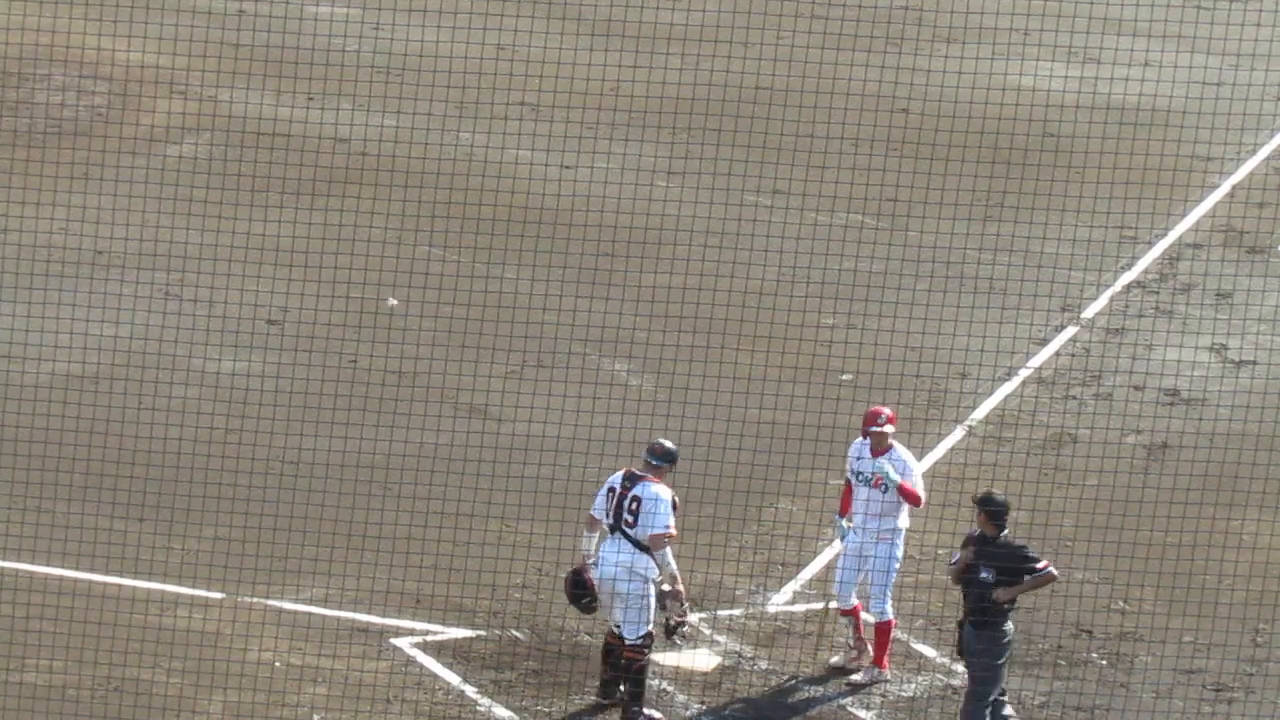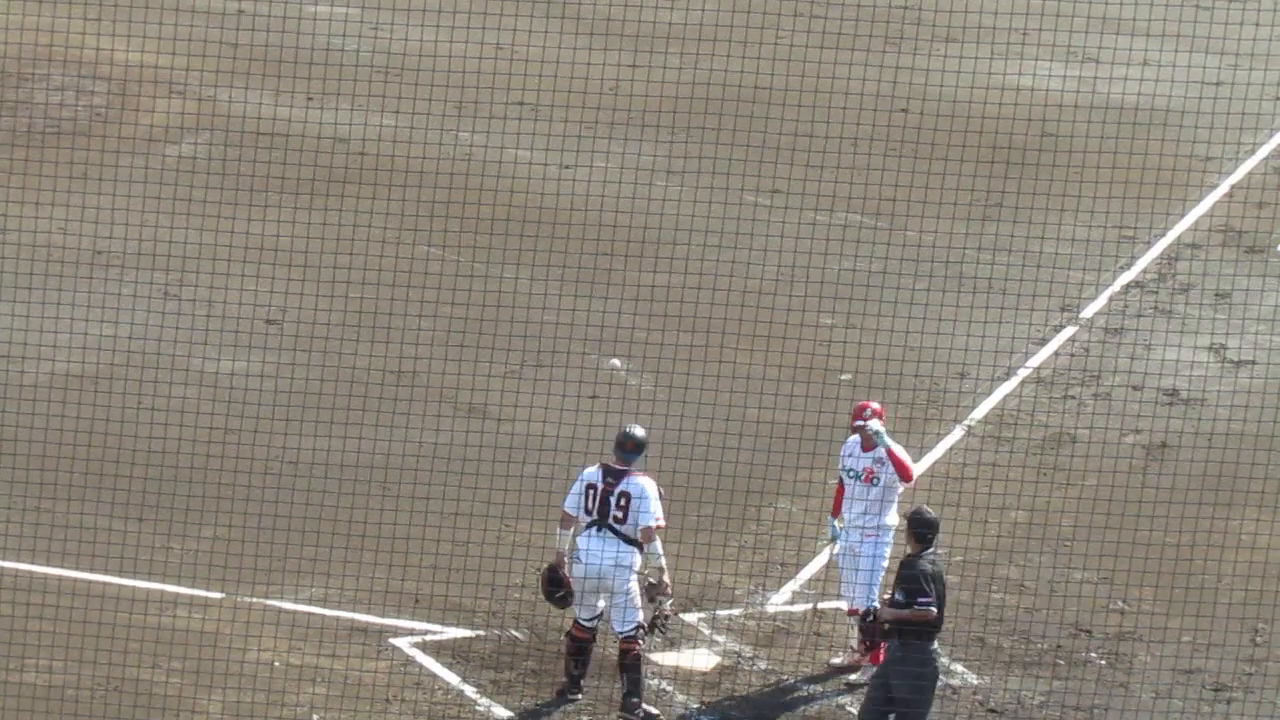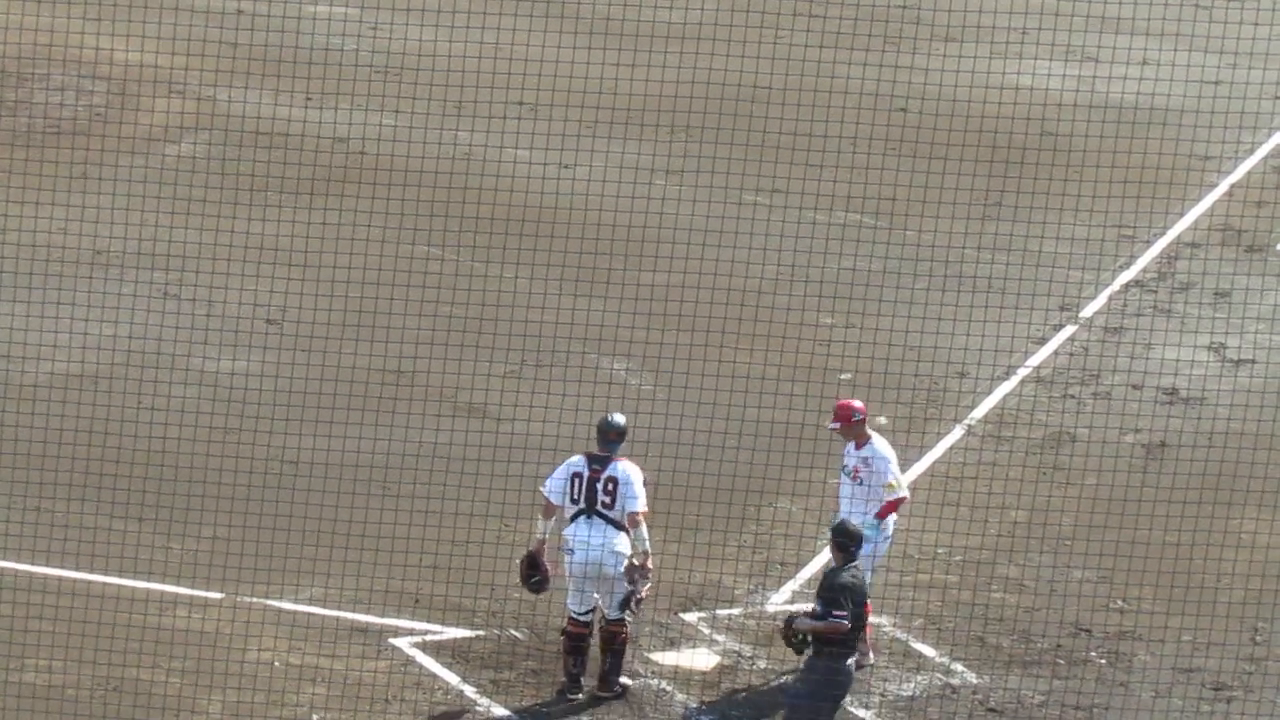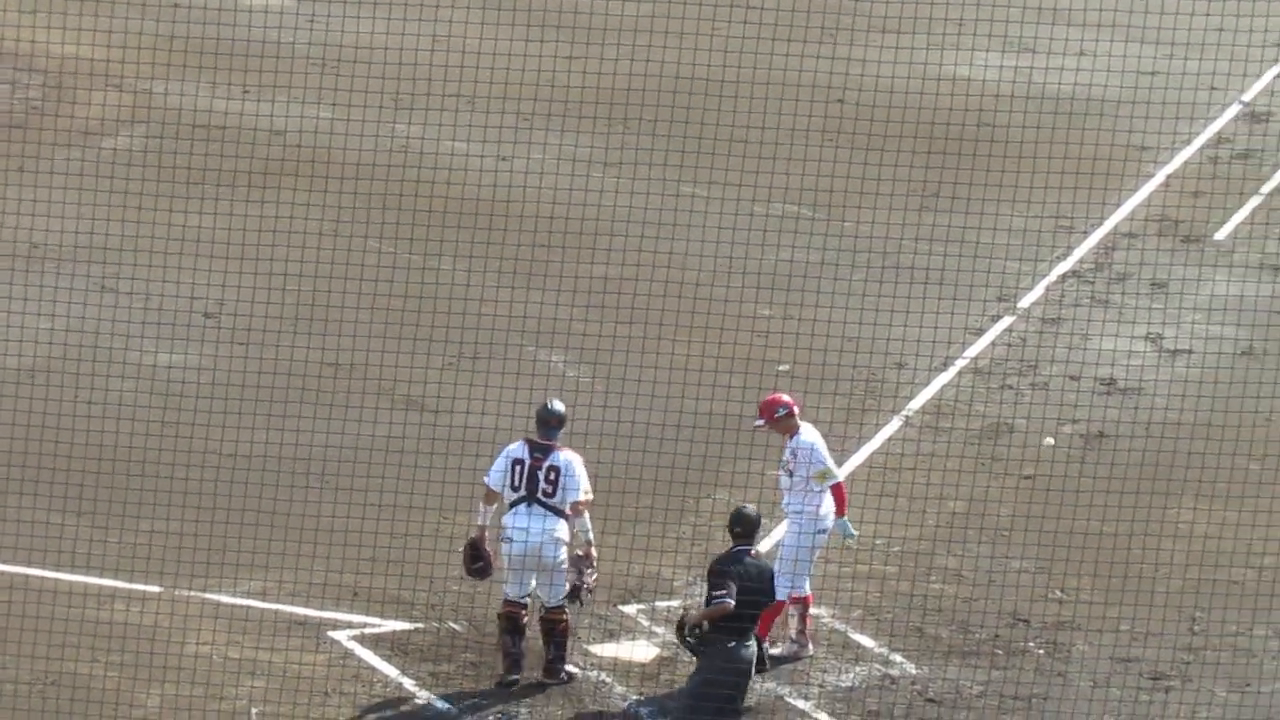
dt=0.3s
person 1, frame 1
left shoulder: (616, 478)
right shoulder: (659, 493)
left elbow: (593, 521)
right elbow: (658, 543)
left wrist: (586, 556)
right wrist: (675, 581)
left hip: (604, 567)
right hip: (634, 573)
left knee: (620, 630)
right knee: (638, 639)
left ankle: (609, 689)
person 1, frame 2
left shoulder: (590, 473)
right shoulder: (644, 485)
left elbow: (567, 516)
right elbow: (649, 534)
left wrist: (560, 552)
right wrist: (662, 571)
left hip: (585, 560)
right hip: (619, 566)
left knee: (584, 622)
right knee: (631, 633)
left ankle: (573, 684)
person 1, frame 3
left shoulder: (573, 464)
right shoulder: (628, 471)
left elbow: (549, 505)
right elbow: (635, 518)
left wrist: (540, 540)
right wrist: (645, 555)
left hip: (577, 551)
right hip: (613, 553)
left knee: (579, 617)
right knee: (617, 616)
left ankle: (573, 683)
right ankle: (609, 681)
person 1, frame 4
left shoulder: (513, 450)
right shoulder: (570, 459)
left elbow: (491, 493)
right elbow: (578, 506)
left wrist: (480, 528)
right wrist: (589, 543)
left hip: (514, 537)
right hip: (550, 540)
left knee: (514, 603)
right knee: (555, 605)
left ankle: (511, 668)
right ankle: (554, 668)
person 2, frame 1
left shoulder: (904, 461)
right shoulder: (857, 448)
left elbow: (918, 500)
left wrist: (895, 480)
right wrist: (841, 518)
left hip: (887, 539)
right hip: (857, 532)
left knee: (879, 603)
right knee: (843, 592)
left ankle: (879, 667)
right ankle: (857, 650)
person 2, frame 2
left shoulder: (891, 452)
right shoulder: (850, 445)
left elbow: (908, 476)
left wrist: (884, 443)
right wrist: (833, 518)
left hip: (876, 535)
right hip: (850, 531)
left knee: (867, 599)
right knee: (851, 596)
left ankle: (876, 664)
right ankle: (858, 652)
person 2, frame 3
left shoulder: (879, 453)
right shoulder: (852, 445)
left elbow: (900, 496)
left wrist: (873, 522)
right wrist: (841, 518)
left hip: (872, 530)
right ankle: (861, 649)
person 2, frame 4
left shoulder: (808, 443)
right shoulder: (796, 436)
left elbow: (836, 482)
left wrist: (841, 520)
left hip: (808, 521)
right hip: (802, 519)
left knee: (781, 580)
right knee: (799, 581)
right ankle: (801, 641)
person 3, frame 1
left shoulder: (1011, 549)
right shoulder: (972, 541)
left elbow: (1051, 575)
right elbow: (956, 578)
left wrist: (1011, 591)
right wrist: (960, 562)
left hip: (994, 633)
right hip: (972, 628)
right knee: (992, 698)
person 3, frame 2
left shoulder: (920, 569)
right shoulder: (919, 563)
left elbow: (928, 612)
left wrist: (893, 614)
right wrist: (893, 608)
left hip: (916, 655)
right hip: (901, 650)
person 3, frame 3
left shoulder: (839, 581)
right shoulder: (853, 576)
left elbow: (841, 625)
left wrist: (808, 625)
right wrist: (813, 615)
left hip: (829, 668)
right hip: (823, 662)
person 3, frame 4
left shoulder: (724, 564)
right shoulder: (765, 566)
left elbow: (725, 605)
right elbow: (768, 603)
left wrist: (697, 617)
left hip: (721, 650)
right hip: (747, 649)
